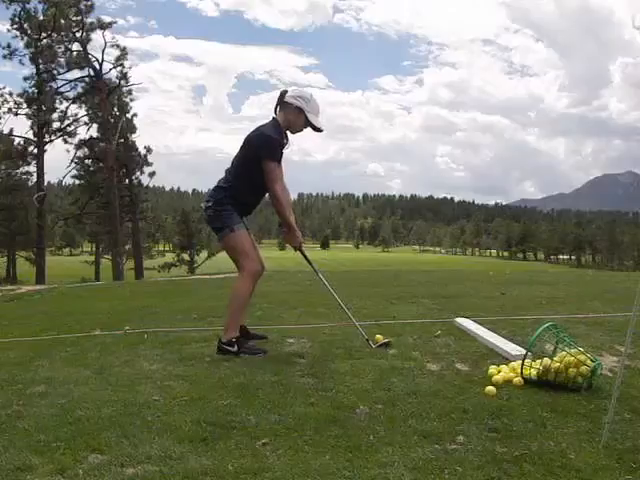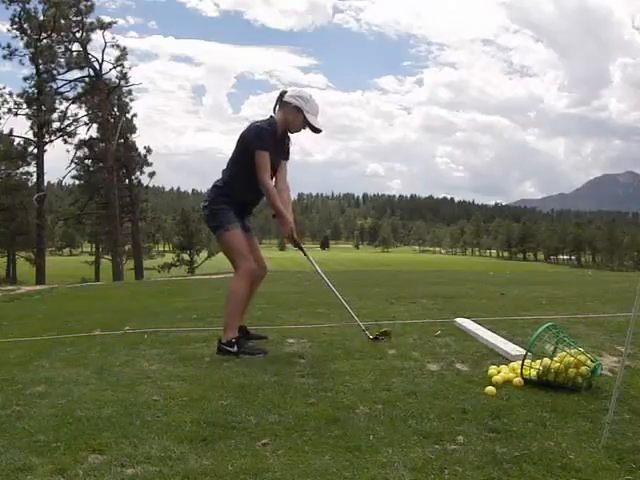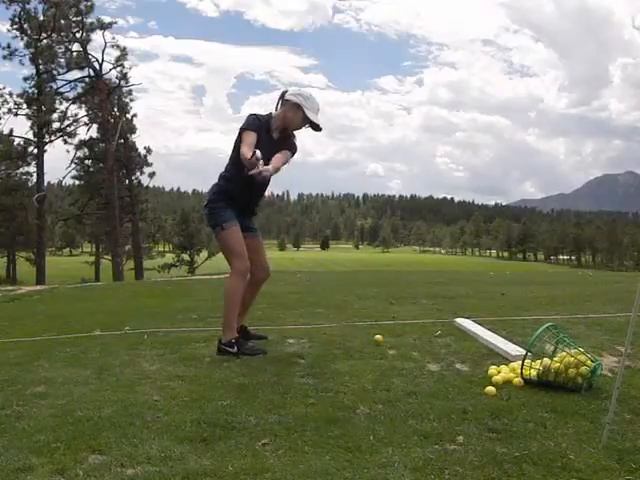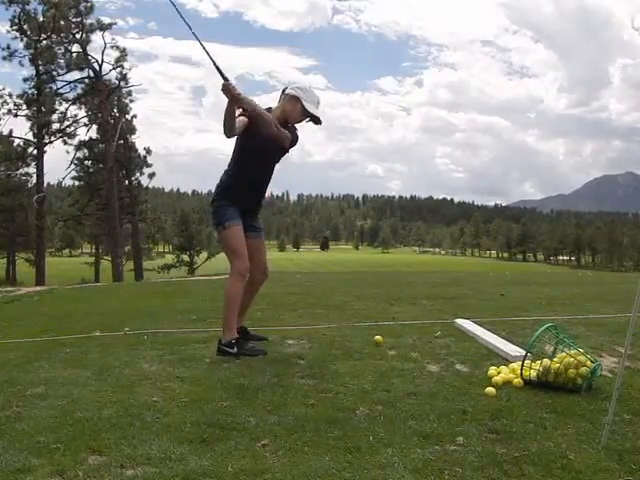
dt=0.5s
person 1, frame 1
left shoulder: (276, 138)
right shoulder: (268, 137)
left elbow: (281, 186)
right elbow: (274, 189)
left wrist: (292, 225)
right wrist: (290, 228)
left hip: (231, 209)
right hip: (223, 207)
left knee: (256, 268)
right knee: (250, 268)
left ankle: (237, 327)
right ankle: (228, 340)
person 1, frame 2
left shoulder: (282, 142)
right shoulder: (260, 130)
left elbow: (282, 184)
right elbow: (264, 180)
left wrist: (289, 219)
right wrist: (283, 217)
left hip: (237, 210)
right hip: (221, 205)
left knee: (258, 270)
right knee: (245, 268)
left ankle: (237, 327)
right ankle: (228, 340)
person 1, frame 3
left shoulder: (289, 143)
right shoulder: (255, 122)
left elbow: (277, 162)
right elbow: (245, 149)
left wrist: (266, 170)
right wrist: (251, 160)
left hip: (246, 210)
right hip: (222, 202)
left knee: (261, 271)
right knee: (241, 267)
left ankle: (238, 327)
right ankle: (228, 340)
person 1, frame 4
left shoulder: (290, 136)
right shoulder: (249, 115)
left elbow: (272, 130)
right elbow: (230, 131)
left wrist: (248, 104)
right wrist: (233, 102)
left hip: (250, 209)
right hip: (227, 202)
left knee: (260, 272)
right knee: (241, 268)
left ankle: (237, 327)
right ankle: (228, 340)
